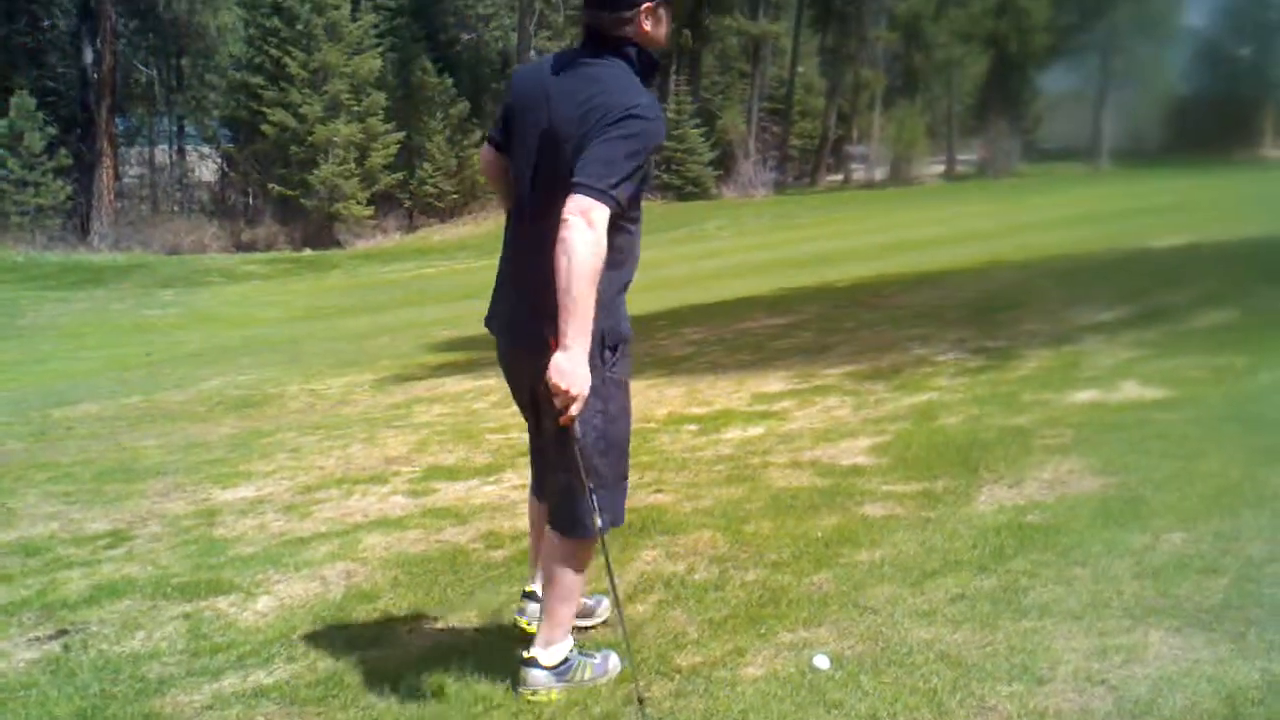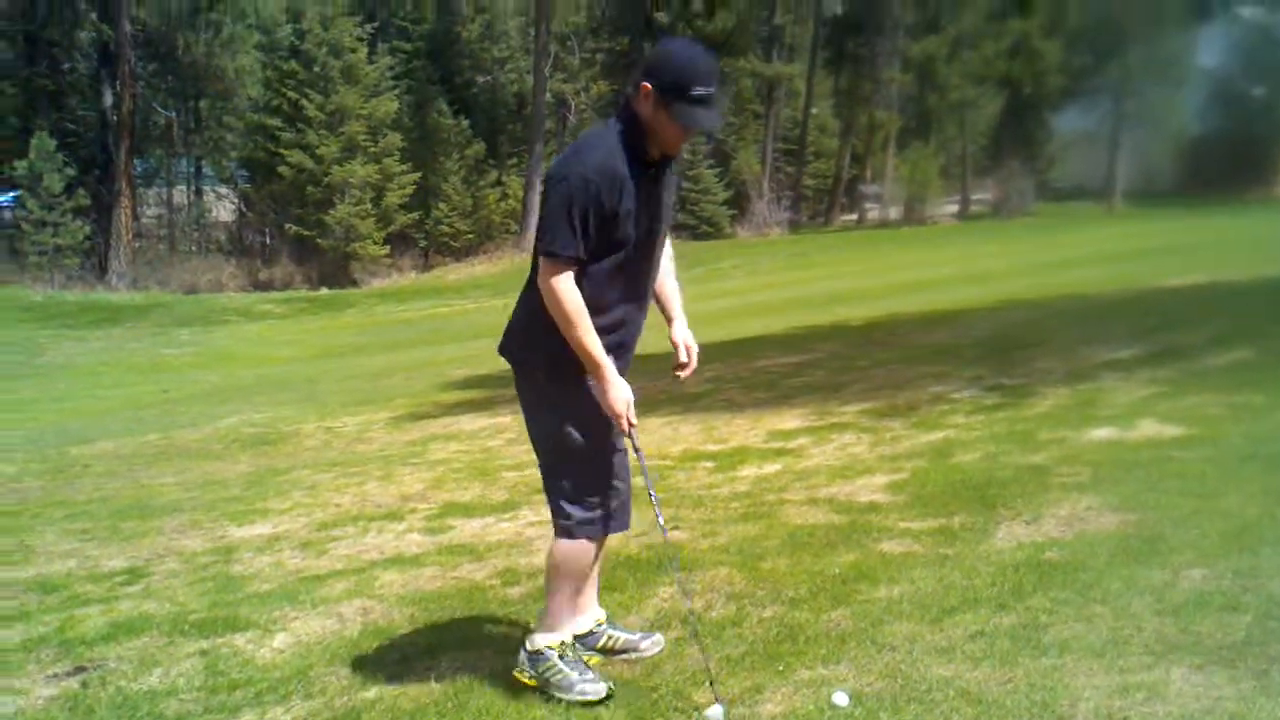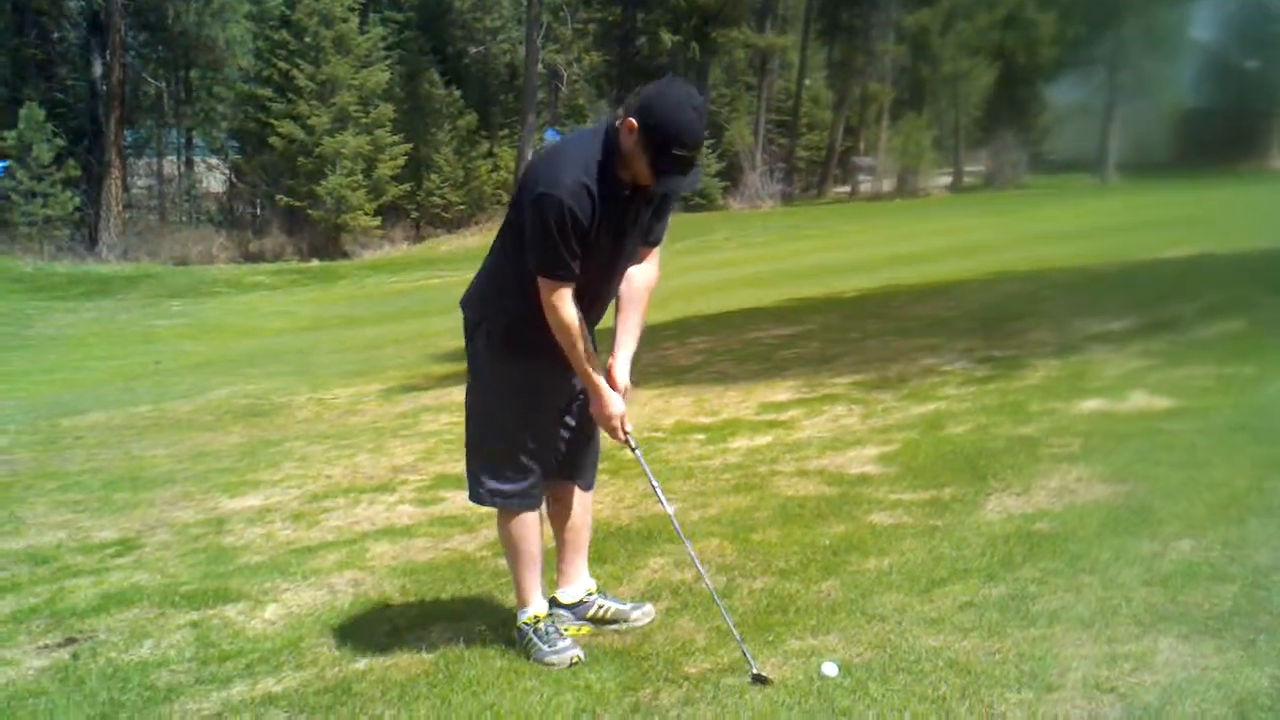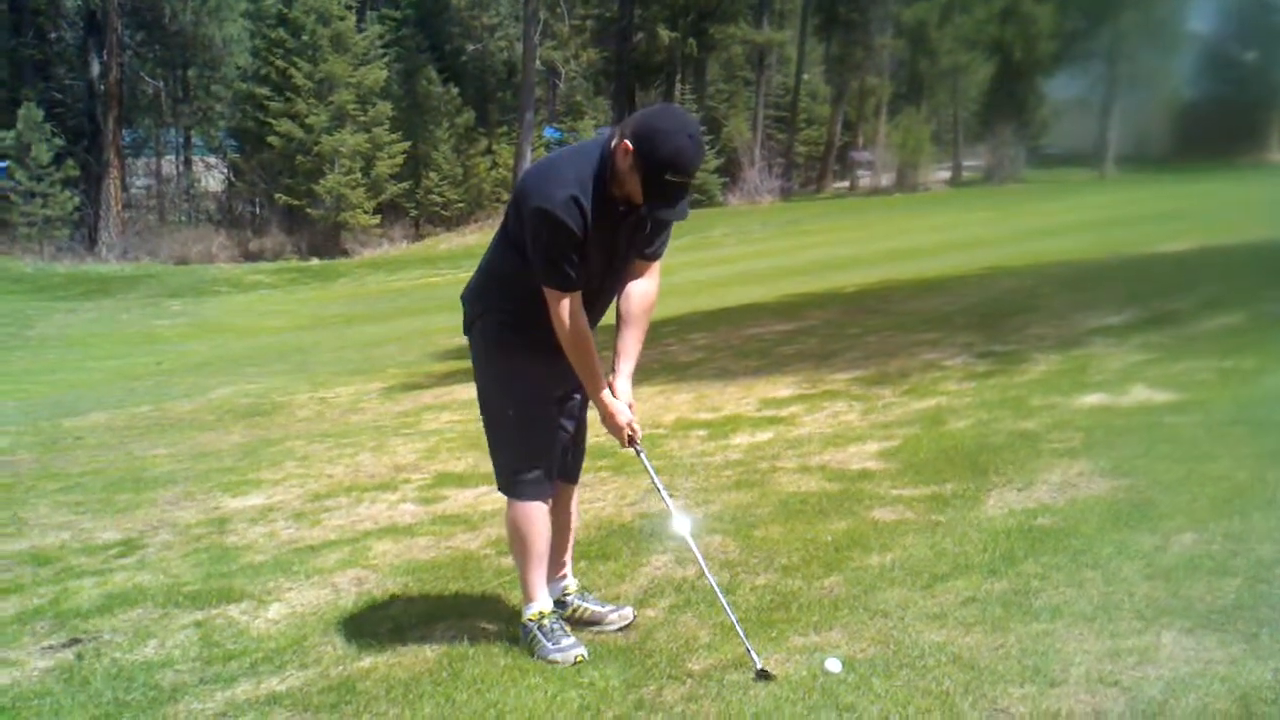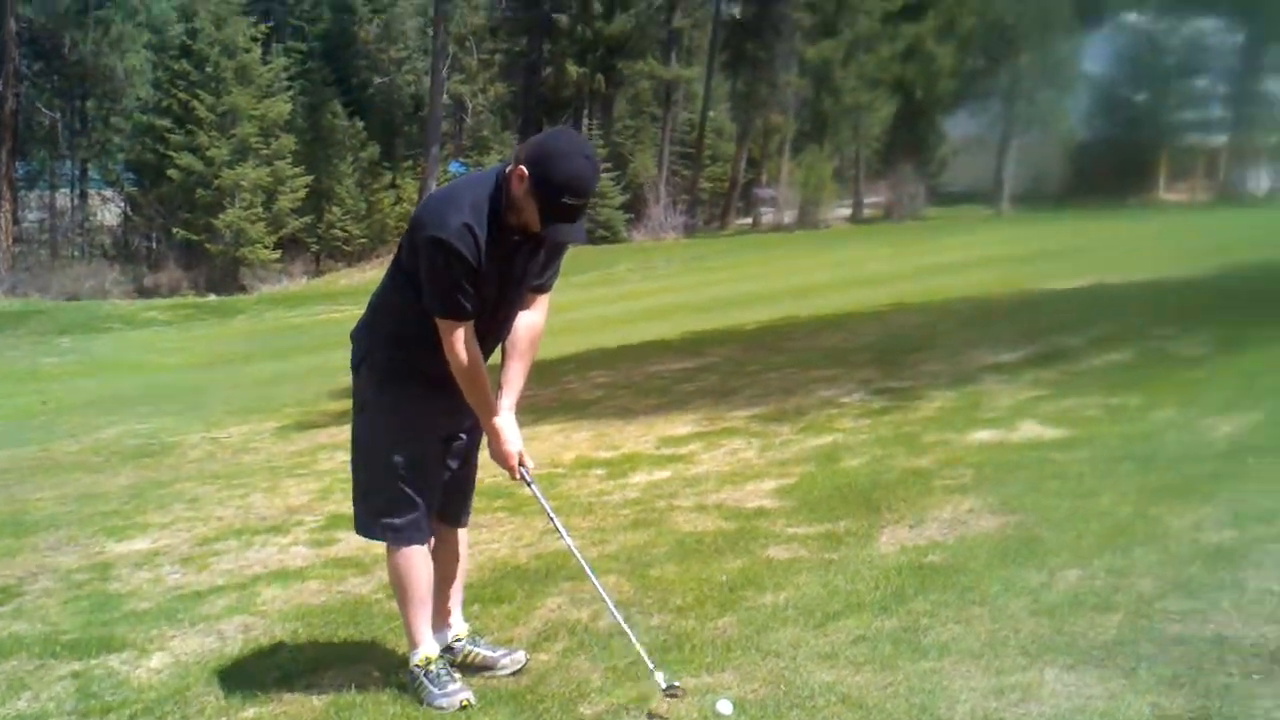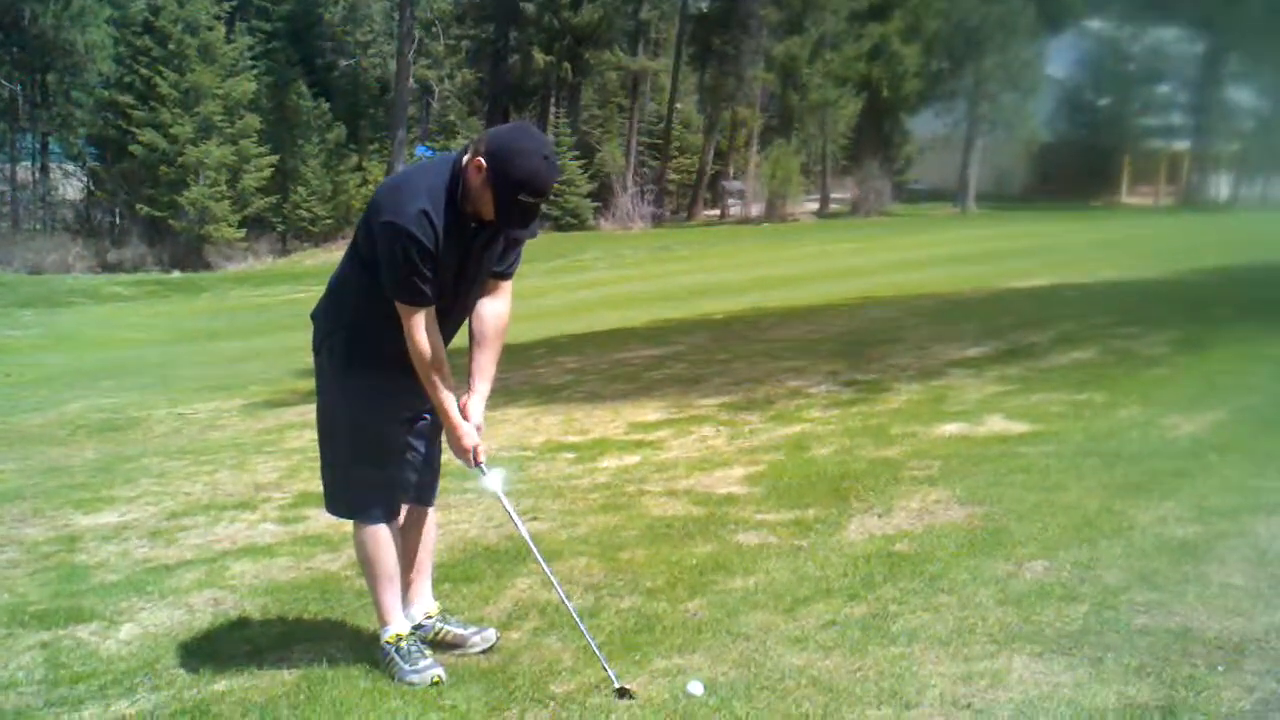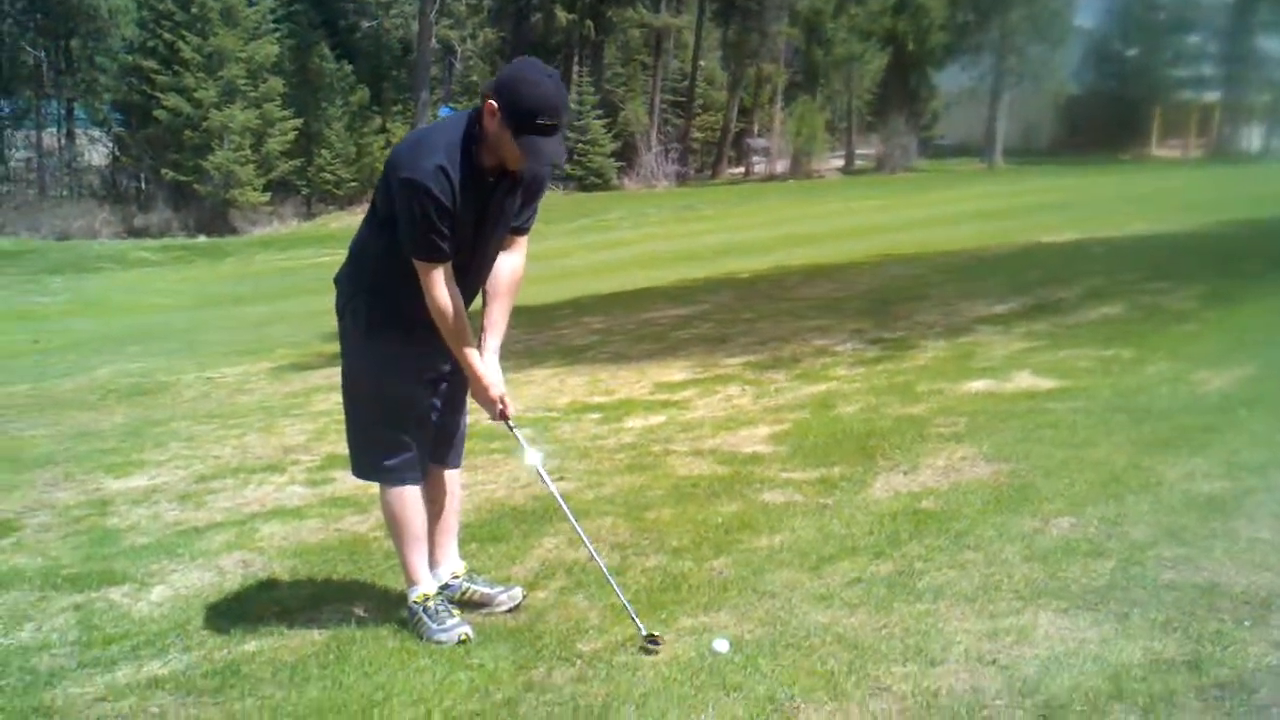
dt=0.5s
person 1, frame 1
left shoulder: (535, 76)
right shoulder: (632, 109)
left elbow: (493, 163)
right elbow: (583, 223)
right wrist: (575, 349)
left hip: (516, 318)
right hip: (577, 332)
left knee: (553, 464)
right knee: (582, 489)
left ankle: (545, 596)
right ankle: (549, 656)
person 1, frame 2
left shoulder: (662, 159)
right shoulder: (591, 168)
right elbow: (555, 281)
left wrist: (678, 321)
right wrist: (607, 380)
left hip: (603, 353)
right hip: (560, 361)
left knee: (598, 496)
right knee: (589, 500)
left ankle: (584, 623)
right ankle: (545, 645)
person 1, frame 3
left shoulder: (657, 170)
right shoulder: (562, 183)
left elbow: (642, 261)
right elbow: (555, 297)
left wrist: (621, 359)
right wrist: (597, 389)
left hip: (570, 334)
right hip: (512, 336)
left knee: (575, 466)
right knee: (519, 474)
left ankle: (575, 594)
right ankle: (533, 615)
person 1, frame 4
left shoulder: (656, 181)
right shoulder: (557, 196)
left elbow: (643, 275)
right elbow: (564, 308)
left wrist: (623, 377)
right wrist: (602, 397)
left hip: (567, 334)
right hip: (510, 331)
left knee: (563, 468)
right knee: (531, 471)
left ankle: (561, 590)
right ankle: (536, 613)
person 1, frame 5
left shoulder: (549, 214)
right shoulder: (452, 225)
left elbow: (531, 307)
right elbow: (457, 340)
left wrist: (507, 407)
right wrist: (494, 426)
left hip: (459, 374)
right hip: (398, 374)
left knee: (452, 509)
right knee: (408, 515)
left ankle: (452, 634)
right ankle: (424, 657)
person 1, frame 6
left shoulder: (510, 200)
right shoulder: (410, 210)
left elbow: (494, 295)
right elbow: (417, 325)
left wrist: (477, 394)
right wrist: (451, 416)
left hip: (421, 356)
right hip: (360, 355)
left knee: (418, 486)
right knee: (375, 494)
left ankle: (422, 612)
right ankle: (394, 633)
person 1, frame 7
left shoulder: (529, 160)
right shoulder: (427, 168)
left elbow: (509, 252)
right elbow: (435, 282)
left wrist: (490, 351)
right wrist: (476, 371)
left hip: (445, 317)
right hip: (384, 319)
left knee: (443, 447)
right knee: (402, 454)
left ankle: (448, 572)
right ankle: (422, 592)
